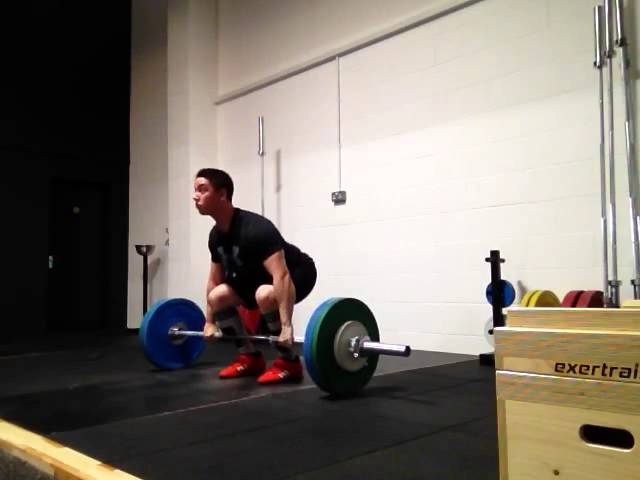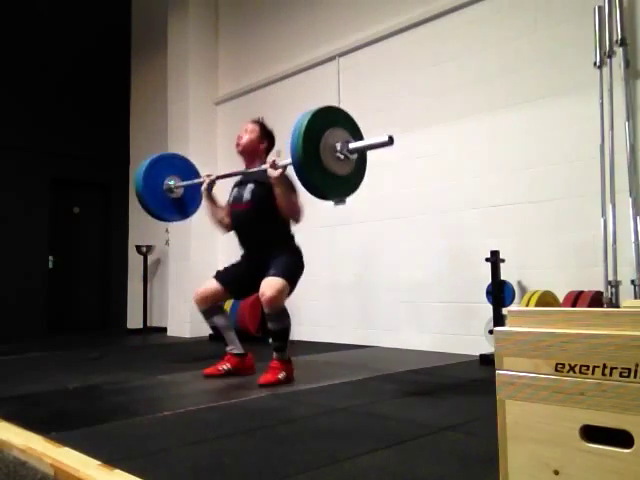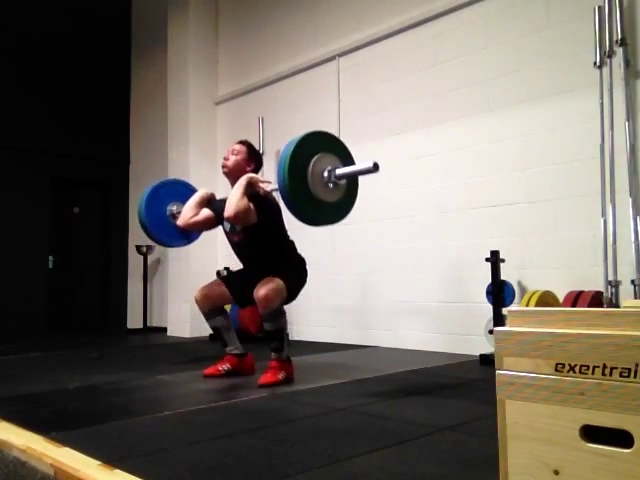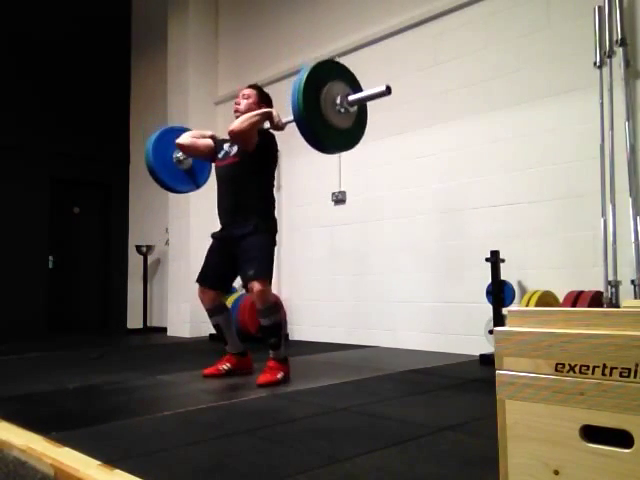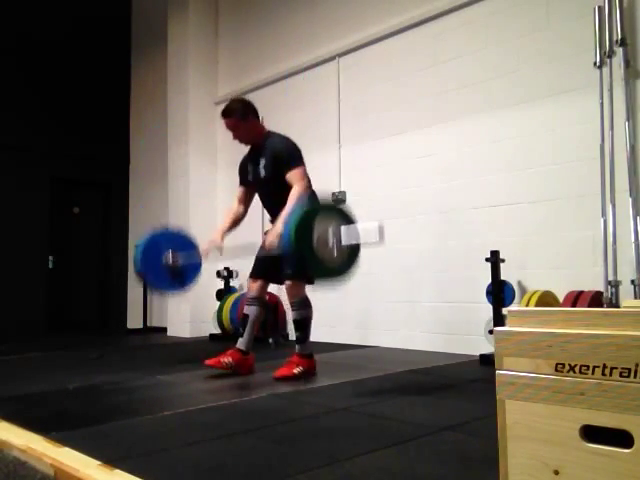
dt=1s
person 1, frame 1
left shoulder: (256, 229)
right shoulder: (216, 235)
left elbow: (282, 277)
right elbow: (215, 280)
left wrist: (286, 326)
right wrist: (210, 322)
left hip: (298, 272)
left knee: (265, 296)
right knee: (217, 297)
left ankle: (288, 361)
right ankle: (250, 357)
person 1, frame 2
left shoulder: (270, 176)
right shoulder: (238, 183)
left elbow: (294, 215)
right elbow: (227, 223)
left wrist: (277, 178)
right wrist: (208, 192)
left hip: (281, 256)
right hip: (252, 259)
left knee: (270, 294)
right knee: (204, 295)
left ankle: (281, 361)
right ankle: (237, 355)
person 1, frame 3
left shoulder: (259, 199)
right shoulder: (223, 203)
left elbow: (233, 215)
right elbow: (184, 222)
left wrist: (244, 181)
right wrist: (203, 195)
left hip: (287, 269)
right hip: (256, 270)
left knee: (264, 295)
right knee: (204, 296)
left ankle: (281, 362)
right ankle: (237, 356)
person 1, frame 4
left shoulder: (263, 140)
right shoulder: (223, 144)
left elbow: (236, 130)
right elbow: (183, 142)
left wrist: (266, 115)
right wrist: (209, 135)
left hip: (256, 229)
right hip: (227, 231)
left knee: (259, 289)
right knee: (208, 293)
left ankle: (278, 361)
right ankle: (237, 355)
person 1, frame 5
left shoulder: (280, 146)
right shoulder: (248, 161)
left elbow: (300, 186)
right elbow: (240, 204)
left wrist: (282, 223)
right wrist: (218, 235)
right hip: (277, 230)
left knee: (293, 284)
right knee: (255, 285)
left ankle: (304, 356)
right ankle: (240, 354)
